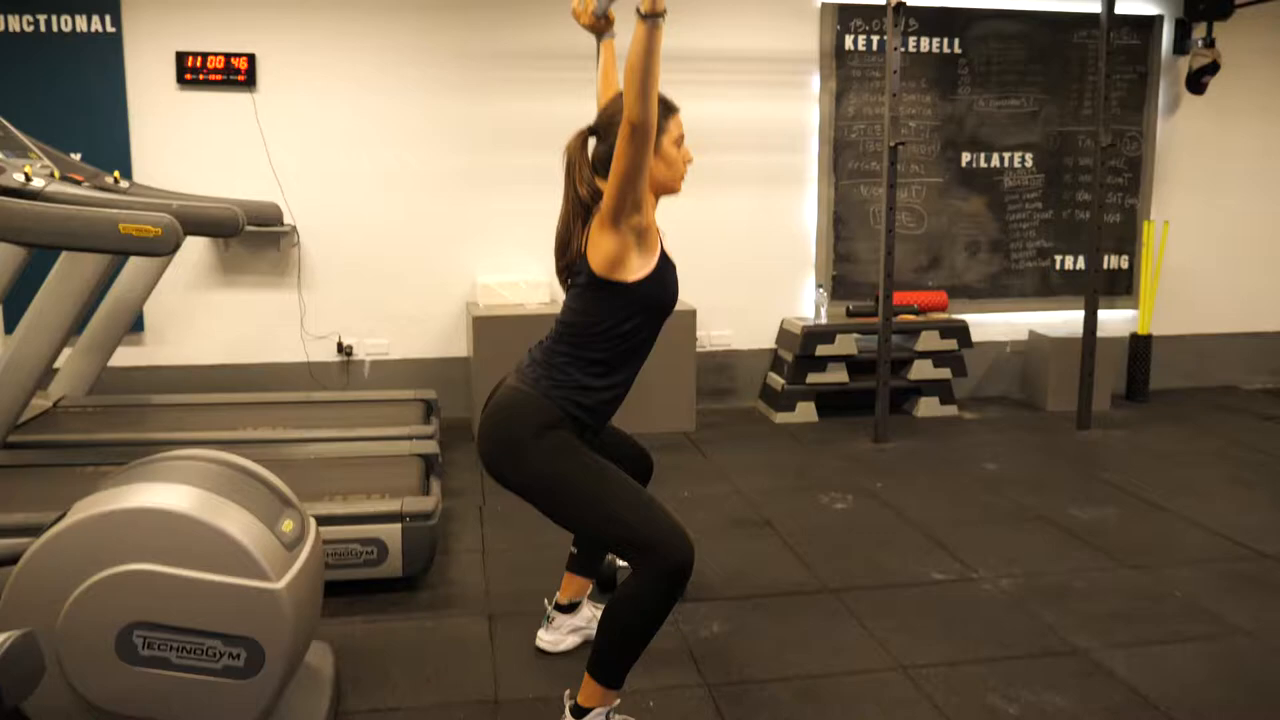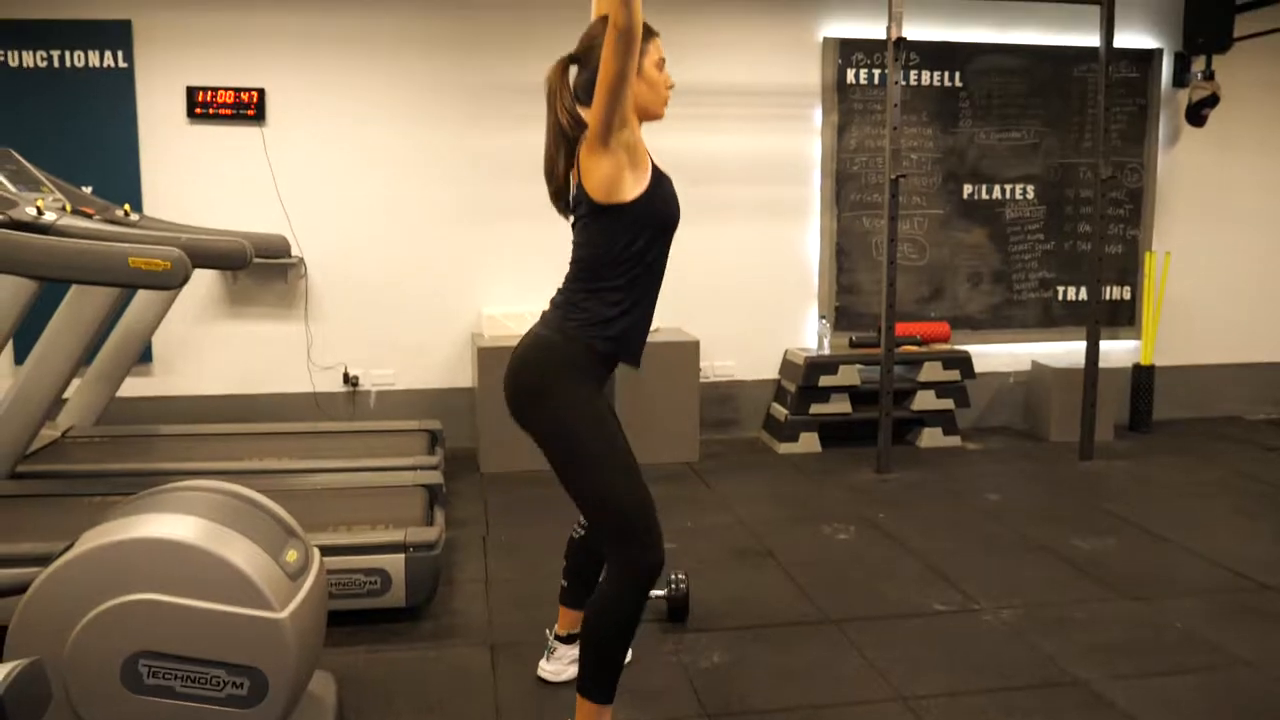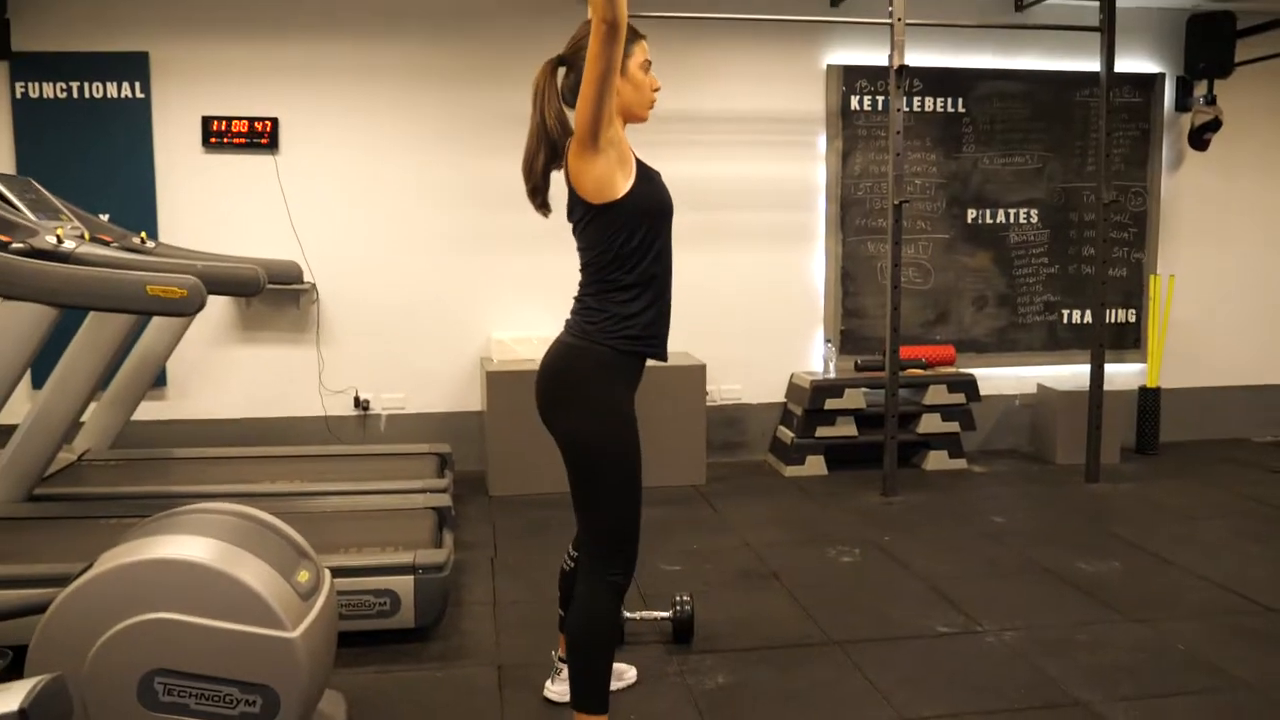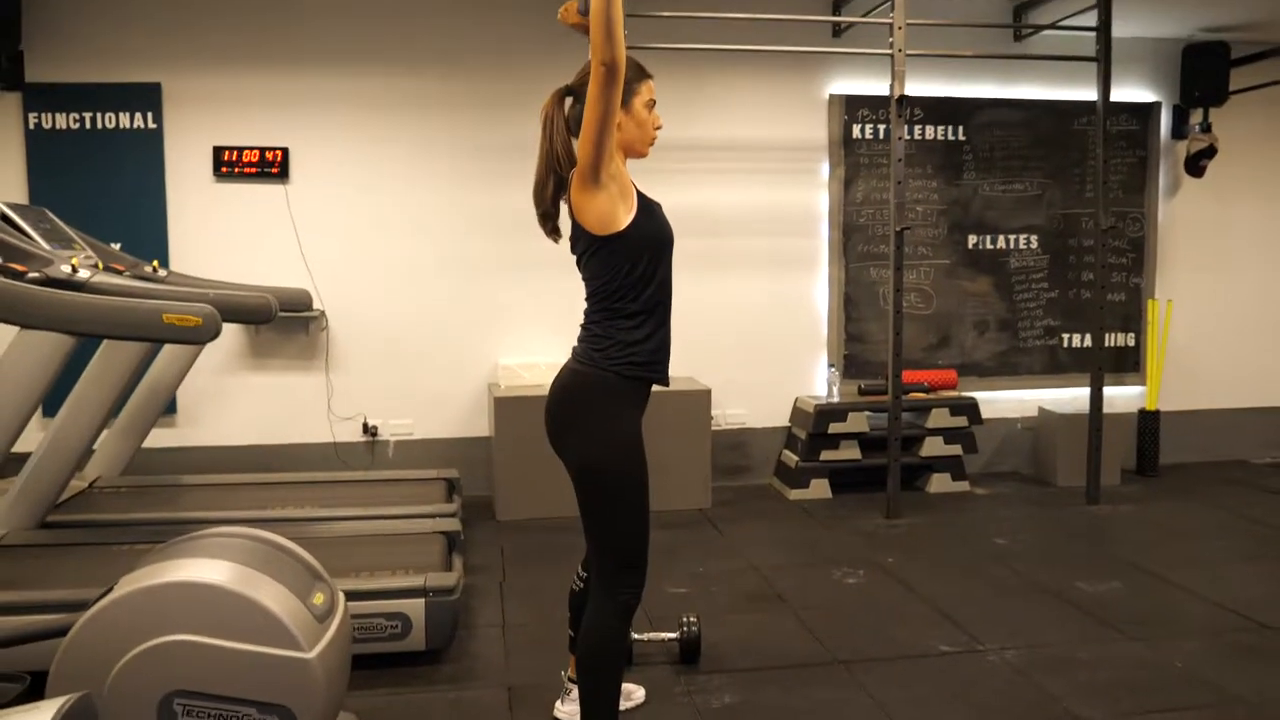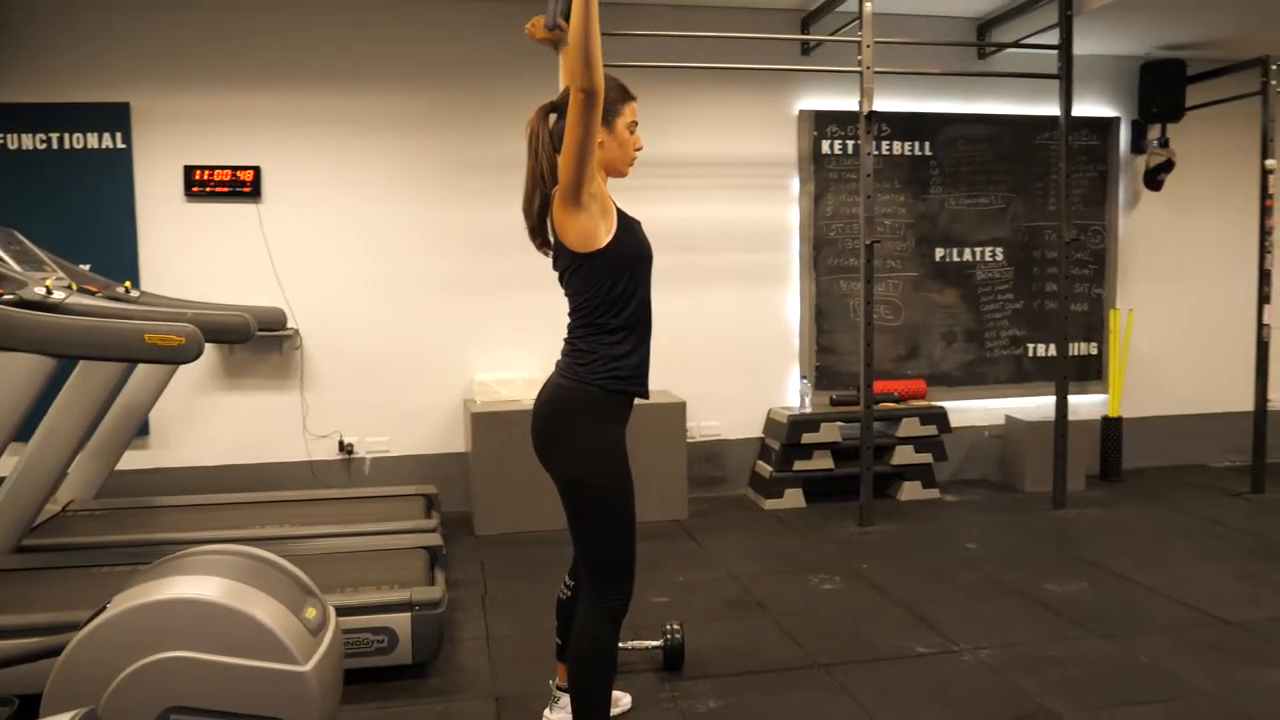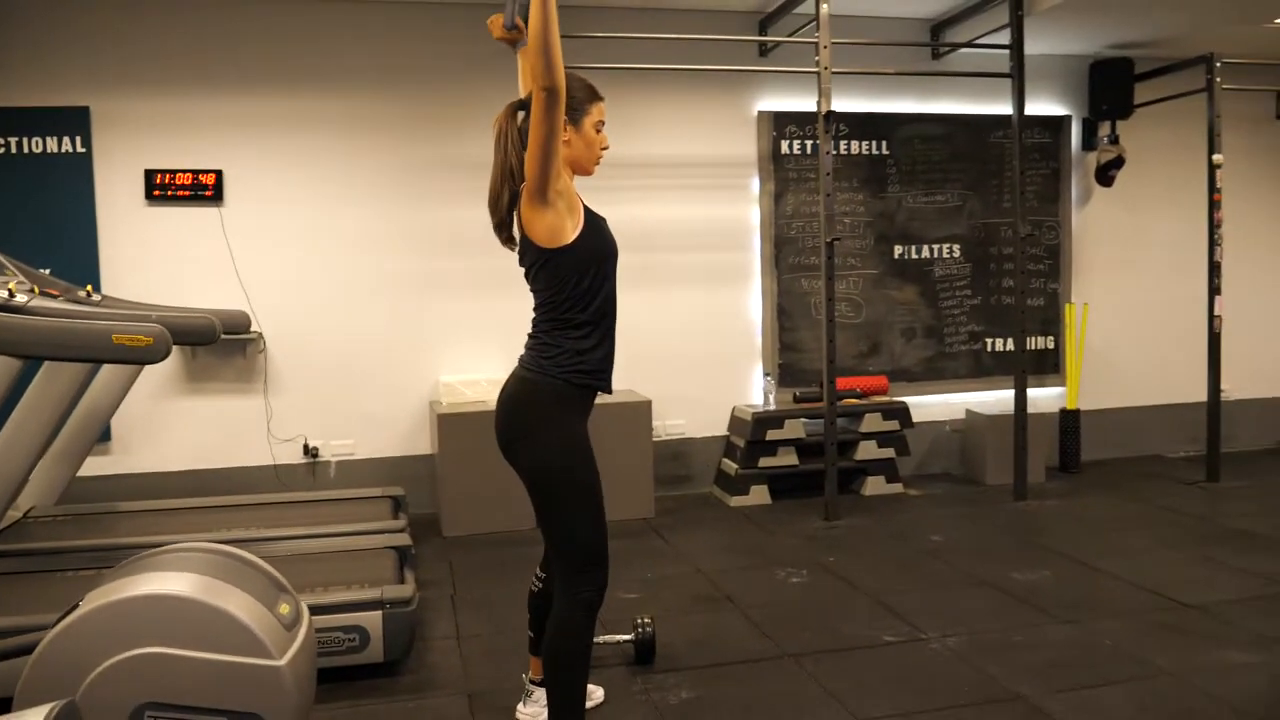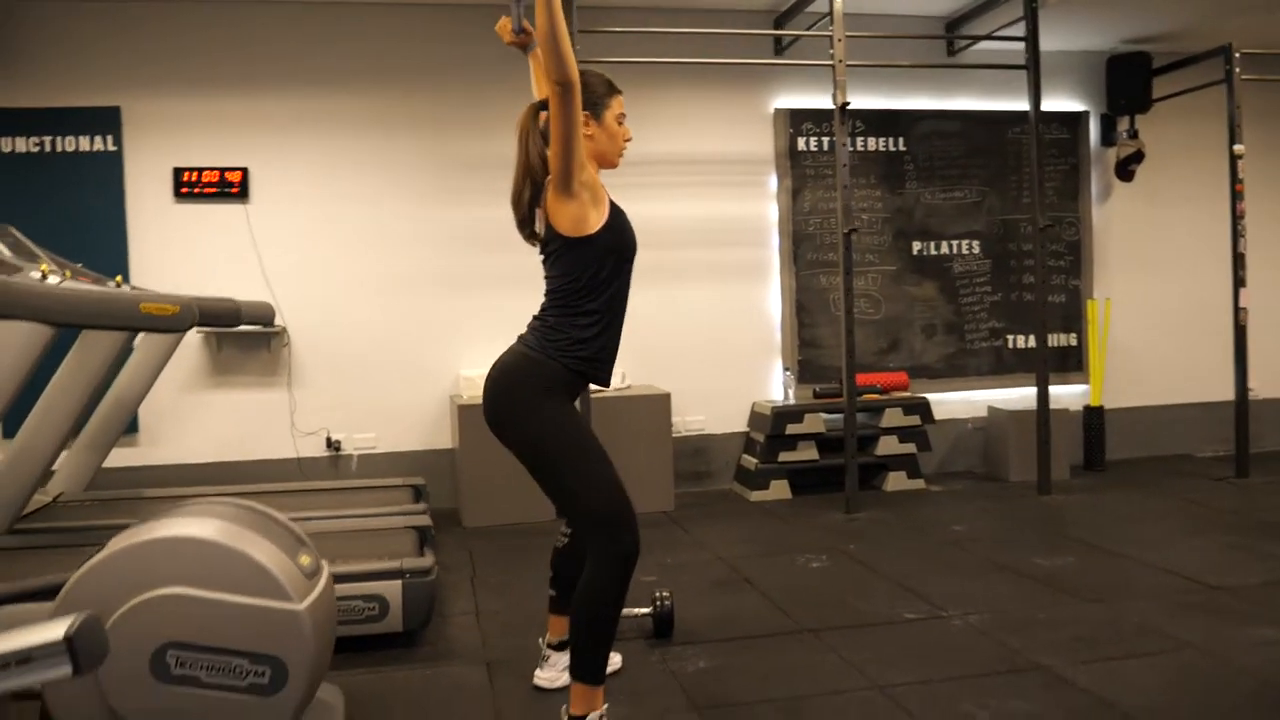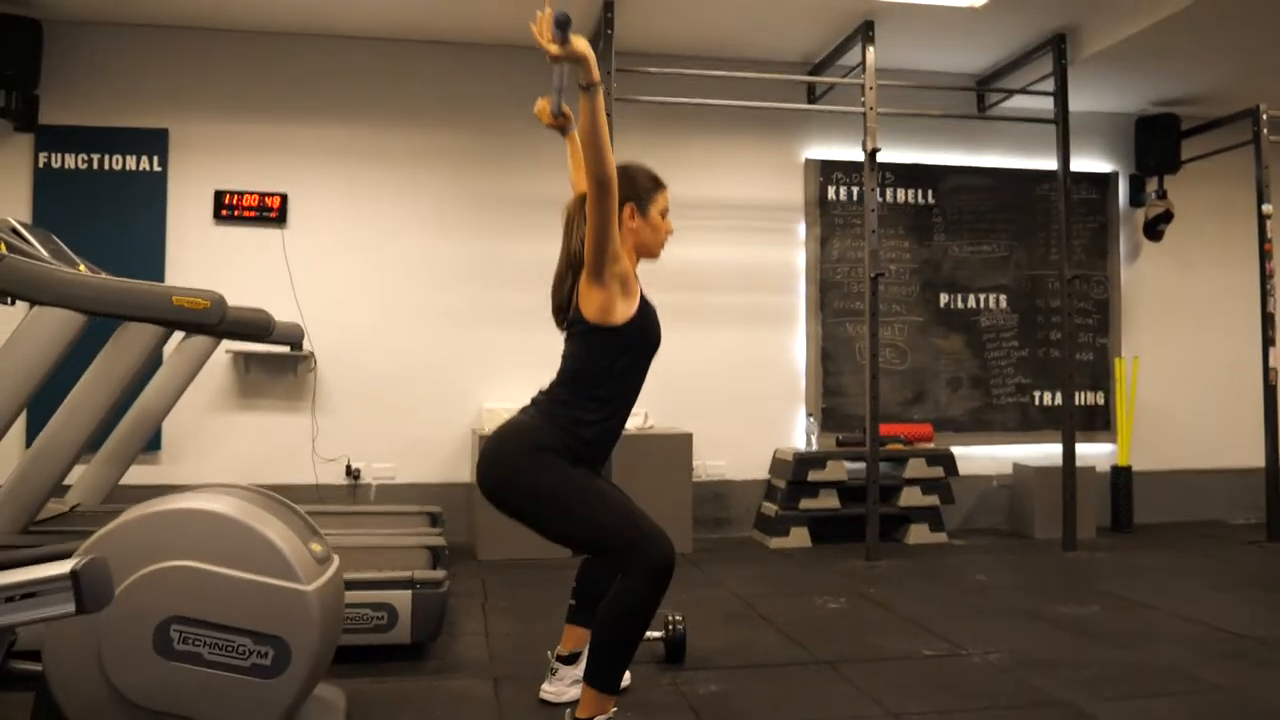
dt=0.3s
person 1, frame 1
left shoulder: (618, 211)
right shoulder: (623, 223)
left elbow: (619, 114)
right elbow: (631, 120)
left hip: (541, 414)
right hip: (529, 432)
left knee: (631, 471)
right knee: (667, 553)
left ankle: (567, 611)
person 1, frame 2
left shoulder: (610, 140)
right shoulder: (612, 145)
left hip: (567, 367)
right hip: (559, 375)
left knee: (613, 500)
right knee: (639, 549)
left ankle: (568, 641)
person 1, frame 3
left shoulder: (603, 143)
right shoulder: (596, 147)
left hip: (593, 369)
right hip: (591, 375)
left knee: (599, 536)
right knee: (612, 557)
person 1, frame 4
left shoulder: (607, 178)
right shoulder: (598, 182)
left elbow: (605, 74)
right elbow: (606, 68)
left hip: (601, 394)
right hip: (599, 401)
left knee: (606, 559)
right knee: (619, 577)
person 1, frame 5
left shoulder: (585, 195)
right shoulder: (579, 199)
left elbow: (580, 97)
right elbow: (586, 93)
left hip: (583, 408)
right hip: (584, 414)
left knee: (594, 565)
right knee: (609, 585)
person 1, frame 6
left shoulder: (551, 194)
right shoulder: (547, 195)
left elbow: (542, 95)
right elbow: (547, 90)
left hip: (545, 401)
right hip: (546, 407)
left knee: (565, 559)
right knee: (583, 576)
person 1, frame 7
left shoulder: (571, 186)
right shoulder: (573, 187)
left elbow: (552, 91)
right elbow: (564, 86)
left hip: (536, 385)
right hip: (532, 390)
left knee: (589, 516)
right knee: (615, 535)
left ankle: (559, 650)
person 1, frame 8
left shoulder: (609, 275)
right shoulder: (611, 278)
left elbow: (591, 182)
right elbow: (599, 184)
left wrist: (569, 130)
right wrist: (586, 79)
left hip: (536, 452)
right hip: (525, 461)
left knee: (616, 532)
right knee: (649, 554)
left ankle: (569, 662)
